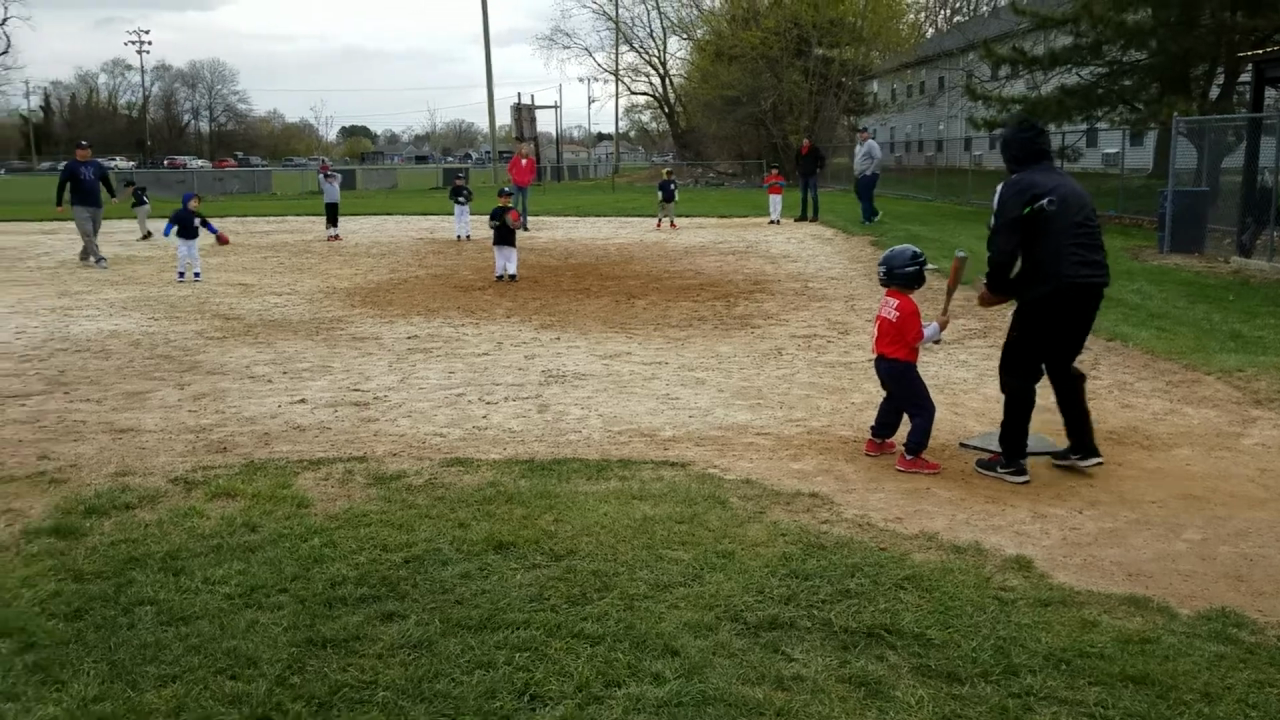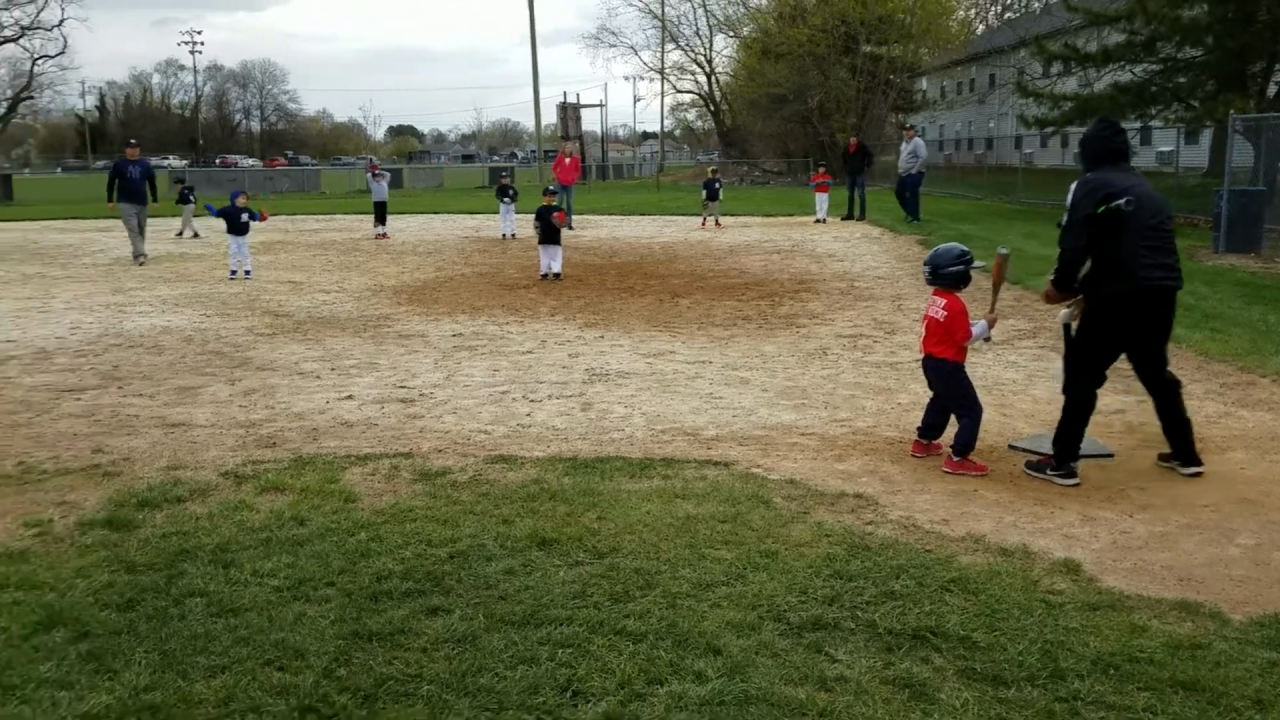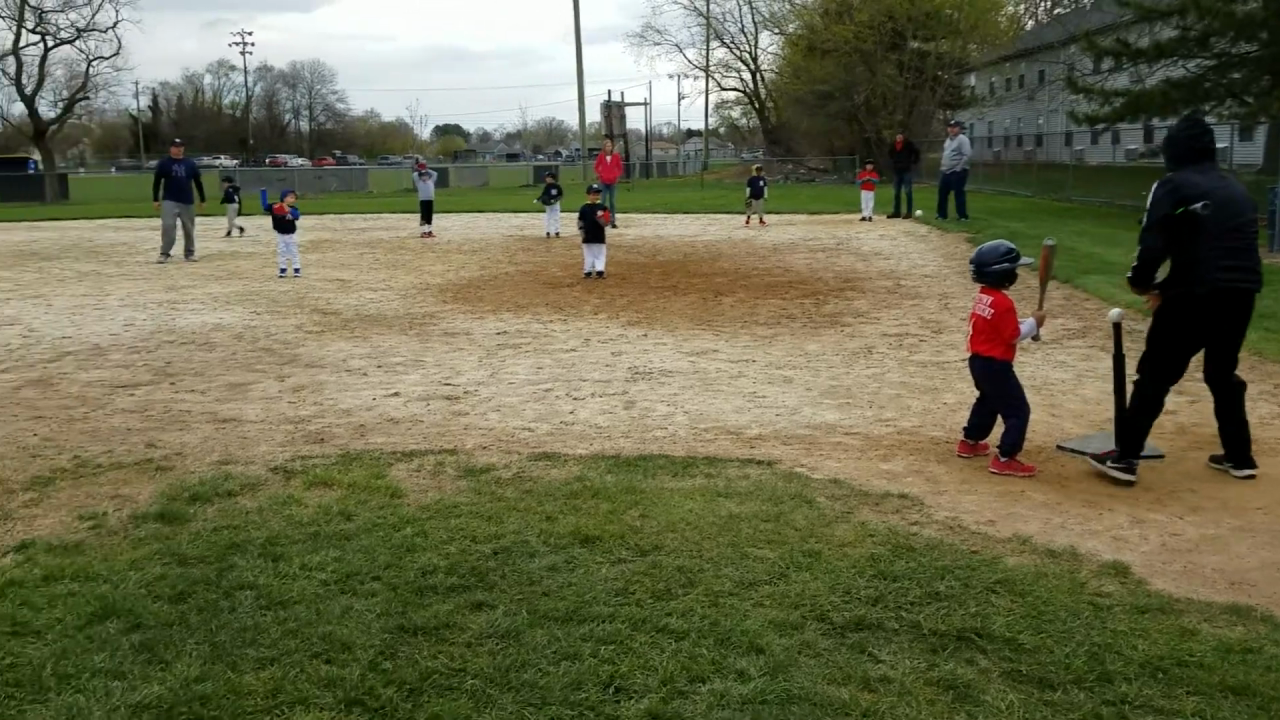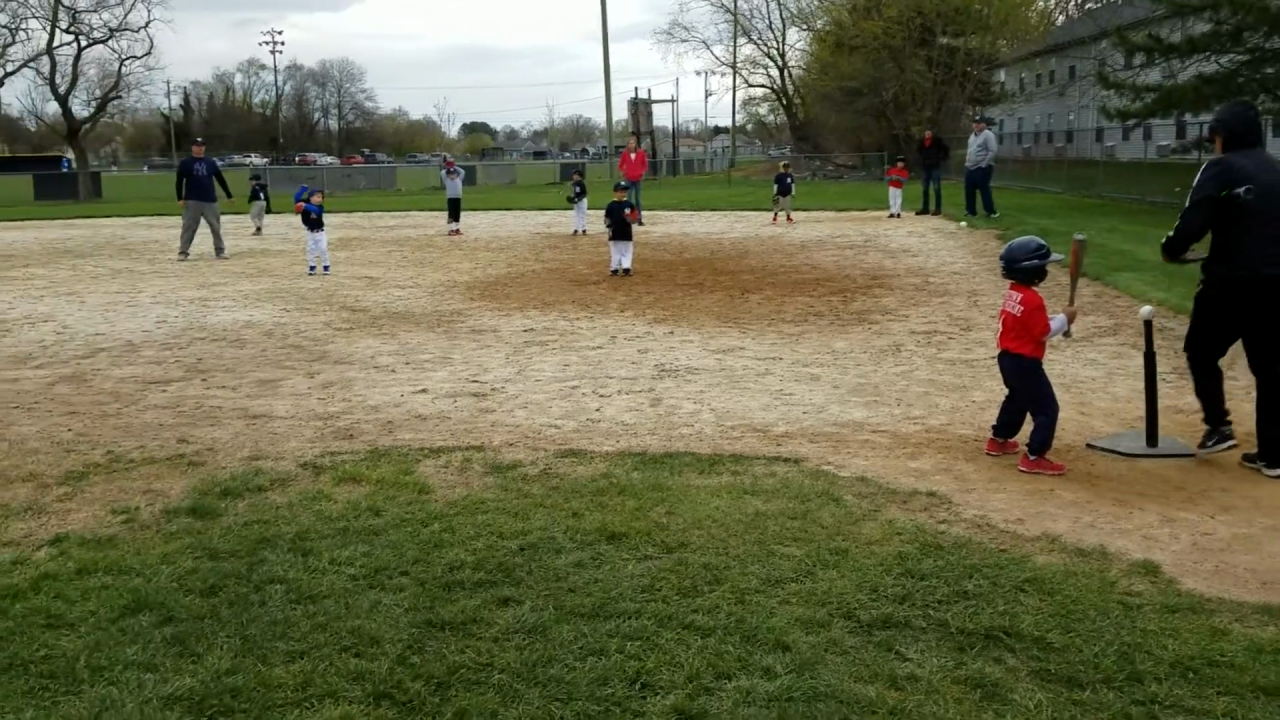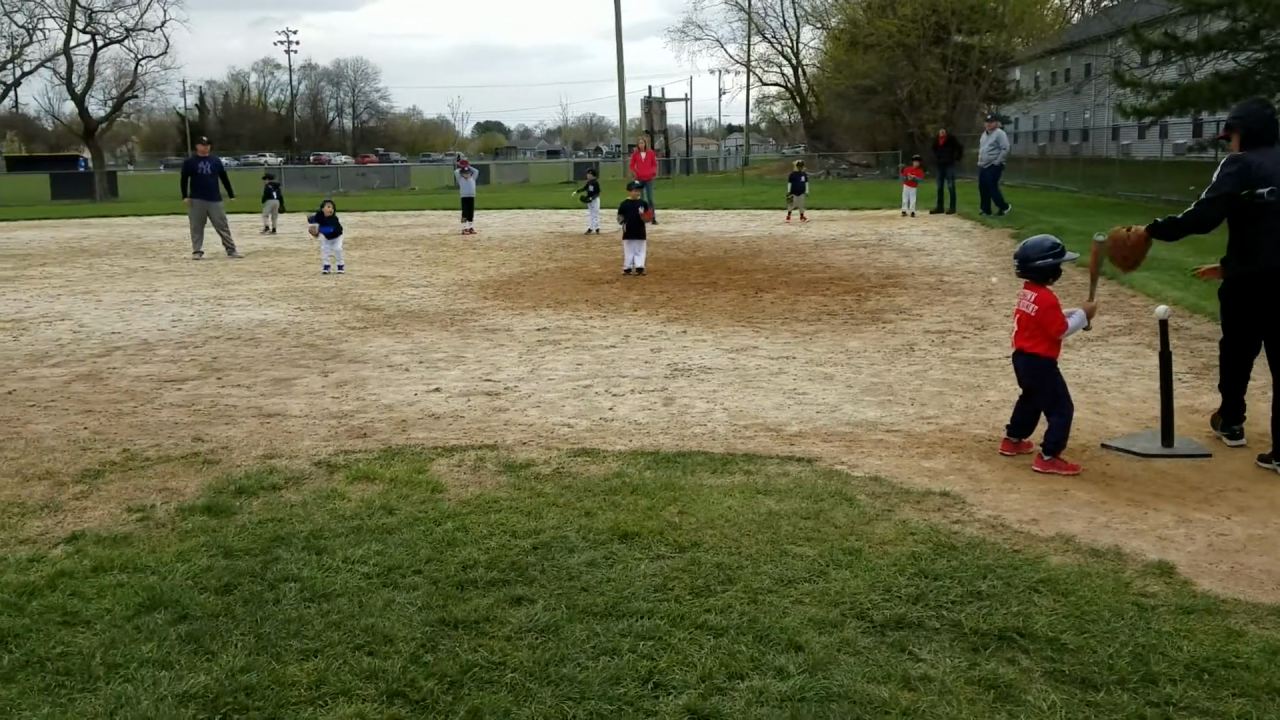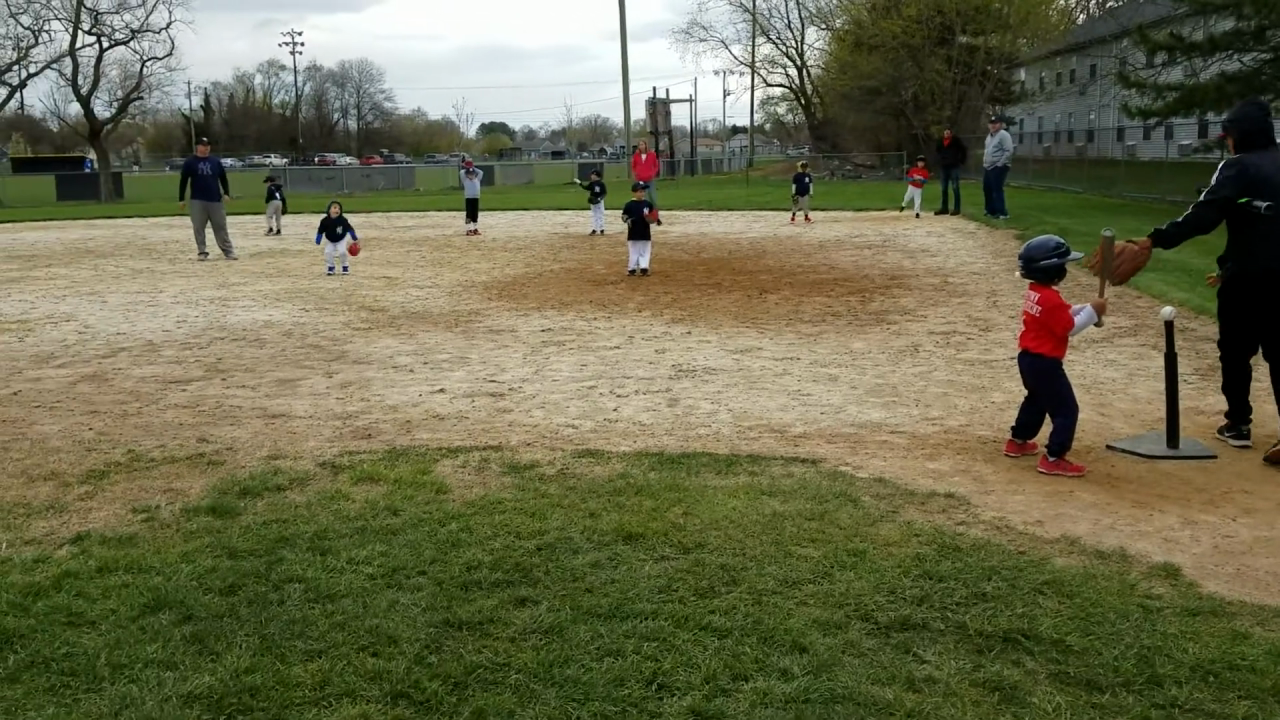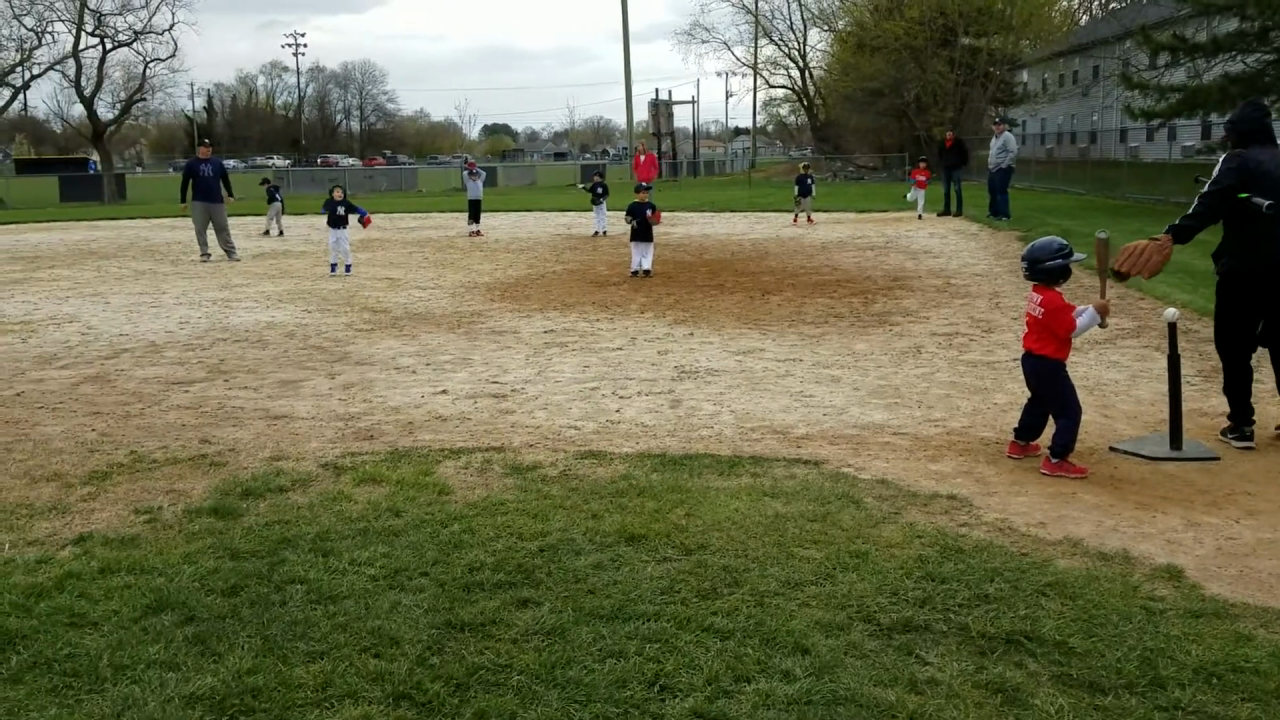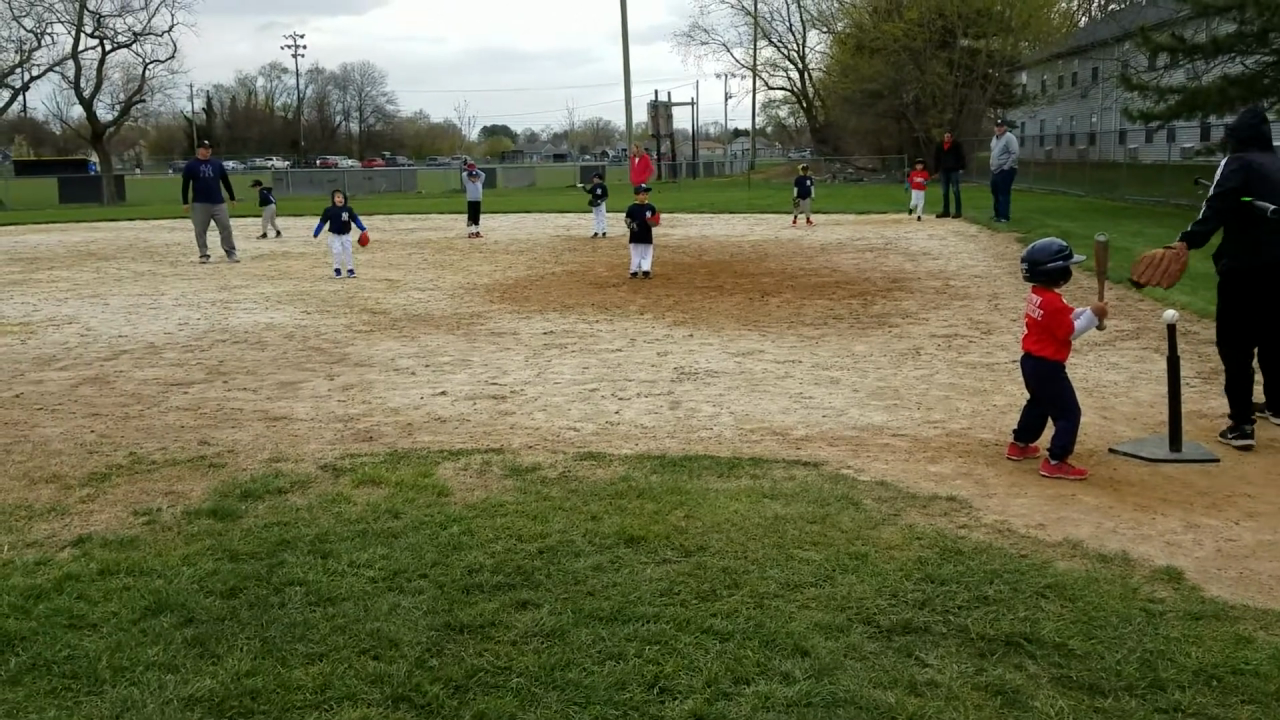
dt=0.2s
person 1, frame 1
left shoulder: (1016, 187)
right shoulder: (1072, 186)
left elbow: (1003, 248)
left wrist: (995, 286)
right wrist: (1012, 288)
left hip: (1050, 294)
right hip: (1089, 290)
left knee: (1017, 372)
right knee: (1062, 365)
left ankle: (1011, 460)
right ankle: (1083, 447)
person 1, frame 2
left shoulder: (1091, 186)
right shoulder: (1147, 189)
left elbow: (1075, 246)
left wrist: (1061, 285)
right wrist: (1083, 288)
left hip: (1119, 296)
right hip: (1162, 294)
left knee: (1082, 375)
right knee: (1156, 371)
left ankle: (1063, 462)
right ankle: (1186, 454)
person 1, frame 3
left shoulder: (1172, 187)
right shoulder: (1237, 189)
left elbow: (1153, 245)
left wrist: (1138, 280)
right wrist: (1167, 287)
left hip: (1194, 295)
right hip: (1240, 296)
left knee: (1154, 375)
right knee: (1223, 372)
left ankle: (1125, 457)
right ankle: (1239, 457)
person 1, frame 4
left shoulder: (1222, 168)
left elbow: (1194, 221)
left wrist: (1173, 247)
left hip: (1231, 281)
left knee: (1201, 351)
left ankle: (1217, 427)
person 1, frame 5
left shoulder: (1240, 165)
left elbow: (1205, 215)
left wrist: (1154, 229)
right wrist: (1230, 265)
left knee: (1238, 349)
left ankle: (1232, 422)
person 1, frame 6
left shoulder: (1238, 168)
left elbow: (1204, 214)
left wrist: (1156, 239)
left hip: (1248, 275)
left knee: (1236, 349)
left ankle: (1239, 426)
person 1, frame 7
left shoulder: (1238, 161)
left elbow: (1209, 205)
left wrist: (1173, 235)
left hip: (1243, 268)
left knee: (1235, 346)
left ankle: (1242, 426)
person 1, frame 8
left shoulder: (1236, 163)
left elbow: (1216, 209)
left wrist: (1188, 241)
left hip: (1245, 267)
left knee: (1234, 344)
left ankle: (1243, 422)
person 2, frame 1
left shoulder: (888, 299)
right shoulder: (907, 306)
right elbow: (916, 339)
left wrist: (929, 327)
right wrist: (937, 327)
left hip: (883, 362)
right hip: (900, 366)
left knee: (894, 401)
right knee: (923, 410)
left ankle: (877, 440)
right ankle: (910, 457)
person 2, frame 2
left shoulder: (935, 298)
right shoulder: (955, 305)
right elbow: (965, 338)
left wrist: (978, 325)
right wrist: (985, 325)
left hip: (931, 361)
right hip: (948, 366)
left knee: (941, 402)
right knee: (971, 410)
left ankle: (923, 442)
right ankle: (958, 459)
person 2, frame 3
left shoulder: (982, 296)
right shoulder: (1002, 302)
right elbow: (1013, 336)
left wrist: (1025, 323)
right wrist: (1034, 323)
left hip: (978, 360)
right hip: (995, 365)
left knee: (987, 401)
right knee: (1018, 410)
left ankle: (970, 442)
right ankle: (1005, 459)
person 2, frame 4
left shoulder: (1012, 293)
right shoulder: (1032, 299)
right elbow: (1043, 333)
left wrist: (1057, 318)
right wrist: (1064, 319)
left hip: (1007, 357)
right hip: (1025, 363)
left knee: (1017, 399)
right knee: (1047, 408)
left ankle: (998, 439)
right ankle: (1034, 457)
person 2, frame 5
left shoulder: (1027, 291)
right shoulder: (1046, 298)
right elbow: (1061, 330)
left wrist: (1076, 312)
right wrist: (1083, 315)
left hip: (1022, 357)
right hip: (1039, 362)
left knee: (1030, 398)
right knee: (1061, 408)
left ankle: (1013, 439)
right ankle: (1048, 457)
person 2, frame 6
left shoulder: (1033, 292)
right shoulder: (1050, 298)
left elbow: (1064, 313)
right elbow: (1069, 328)
left wrist: (1087, 308)
right wrist: (1092, 311)
left hip: (1028, 358)
right hip: (1045, 363)
left knee: (1036, 400)
right knee: (1066, 409)
left ankle: (1017, 441)
right ankle: (1053, 459)
person 2, frame 7
left shoulder: (1037, 293)
right shoulder: (1053, 299)
left elbow: (1068, 314)
right elbow: (1071, 329)
left wrist: (1091, 309)
right wrist: (1095, 312)
left hip: (1032, 359)
right hip: (1048, 364)
left knee: (1039, 401)
right knee: (1069, 411)
left ankle: (1020, 442)
right ankle: (1056, 460)
person 2, frame 8
left shoulder: (1036, 295)
right shoulder: (1052, 301)
left elbow: (1067, 316)
right elbow: (1070, 332)
left wrist: (1090, 311)
right wrist: (1093, 314)
left hip: (1031, 361)
right hip: (1047, 366)
left knee: (1038, 403)
right knee: (1068, 413)
left ankle: (1020, 444)
right ankle: (1055, 462)
